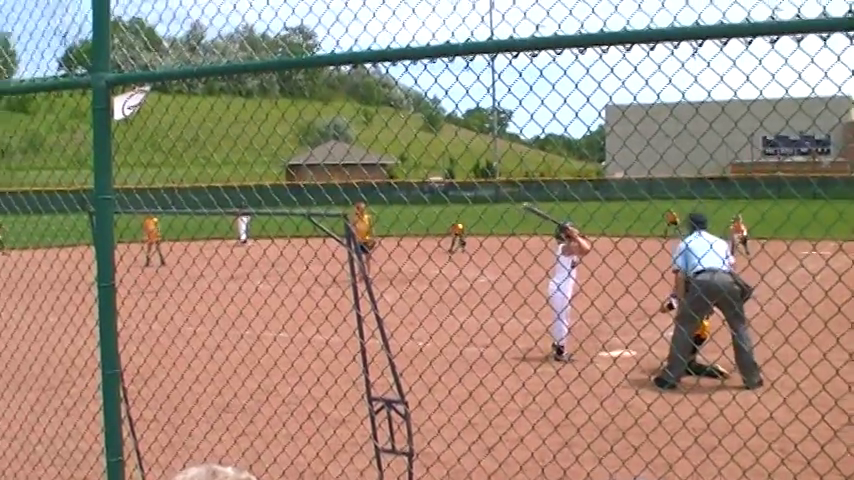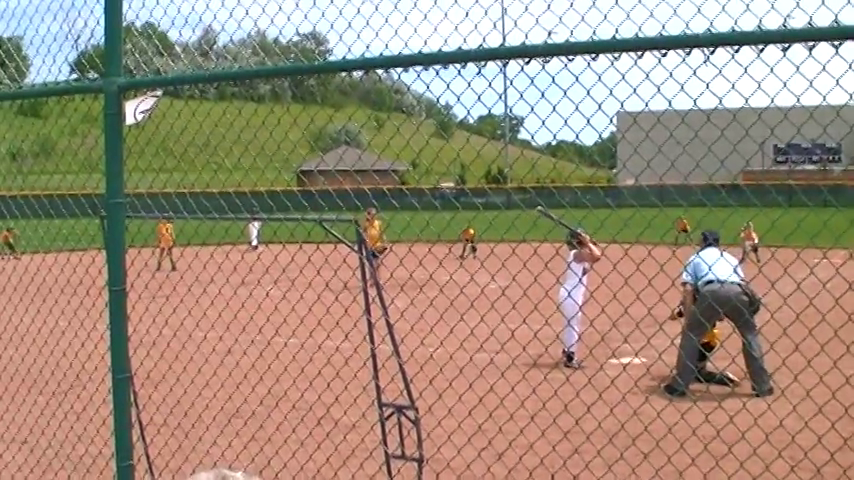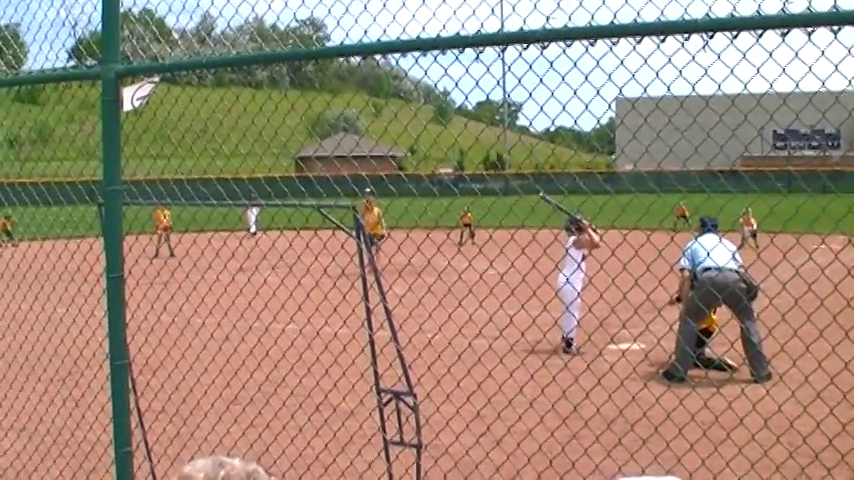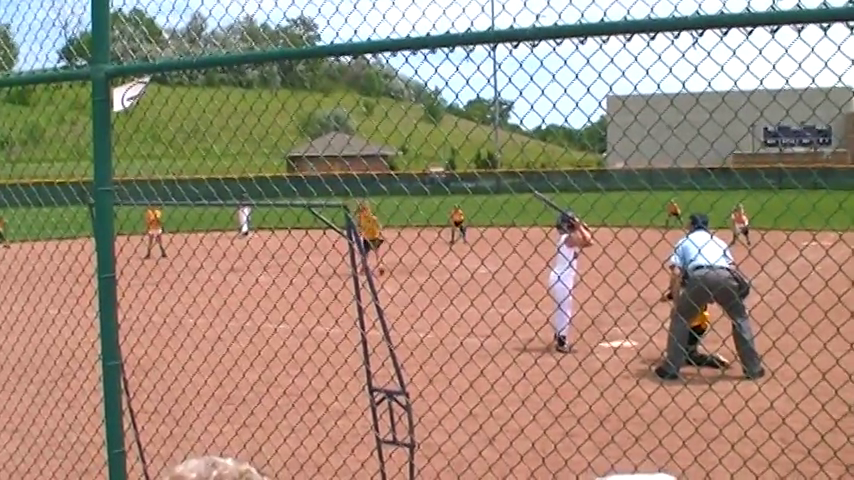
dt=0.3s
person 1, frame 1
left shoulder: (685, 243)
right shoulder: (720, 241)
left elbow: (680, 277)
right elbow: (731, 266)
left wrist: (681, 306)
left hip: (701, 282)
right hip: (727, 281)
left knee: (683, 327)
right knee: (740, 327)
left ankle: (669, 377)
right ankle: (752, 378)
person 1, frame 2
left shoulder: (695, 258)
right shoulder: (730, 258)
left elbow: (688, 290)
right elbow: (742, 282)
left wrist: (687, 320)
left hip: (711, 293)
right hip: (736, 292)
left knee: (690, 334)
right knee: (750, 334)
left ankle: (679, 385)
right ankle: (763, 386)
person 1, frame 3
left shoulder: (693, 244)
right shoulder: (728, 244)
left elbow: (685, 276)
right elbow: (741, 270)
left wrist: (685, 306)
left hip: (708, 279)
right hip: (734, 279)
left knee: (688, 320)
right knee: (749, 321)
left ankle: (678, 371)
right ankle: (761, 371)
person 1, frame 4
left shoulder: (684, 242)
right shoulder: (719, 241)
left elbow: (676, 274)
right elbow: (732, 267)
left wrist: (676, 304)
left hip: (700, 277)
right hip: (725, 277)
left knee: (679, 317)
right knee: (740, 318)
left ankle: (671, 368)
right ankle: (753, 368)
person 2, frame 1
left shoulder: (569, 248)
right shoulder: (566, 247)
left elbow: (587, 247)
right elbow: (585, 249)
left wrist: (579, 237)
right wrist: (575, 237)
left hip: (561, 289)
right hip: (560, 289)
left knee: (560, 319)
right knee: (562, 320)
left ankle: (557, 347)
right ankle: (559, 352)
person 2, frame 2
left shoulder: (580, 255)
right shoulder: (577, 254)
left elbow: (598, 255)
right elbow: (596, 256)
left wrist: (591, 243)
right wrist: (588, 243)
left hip: (572, 295)
right hip: (571, 296)
left knee: (571, 326)
right knee: (573, 327)
left ankle: (567, 354)
right ankle: (569, 358)
person 2, frame 3
left shoulder: (577, 240)
right shoulder: (577, 240)
left elbow: (596, 243)
right elbow: (596, 243)
left wrist: (591, 230)
right wrist: (587, 229)
left hip: (569, 281)
right hip: (570, 282)
left knee: (569, 312)
right knee: (573, 313)
left ankle: (566, 339)
right ankle: (568, 344)
person 2, frame 4
left shoulder: (565, 238)
right shoulder: (569, 238)
left elbow: (588, 241)
right elbow: (588, 241)
left wrist: (583, 228)
right wrist: (580, 227)
left hip: (559, 279)
right hip: (562, 280)
left knee: (561, 309)
right knee: (565, 311)
left ankle: (558, 337)
right ankle: (561, 343)
